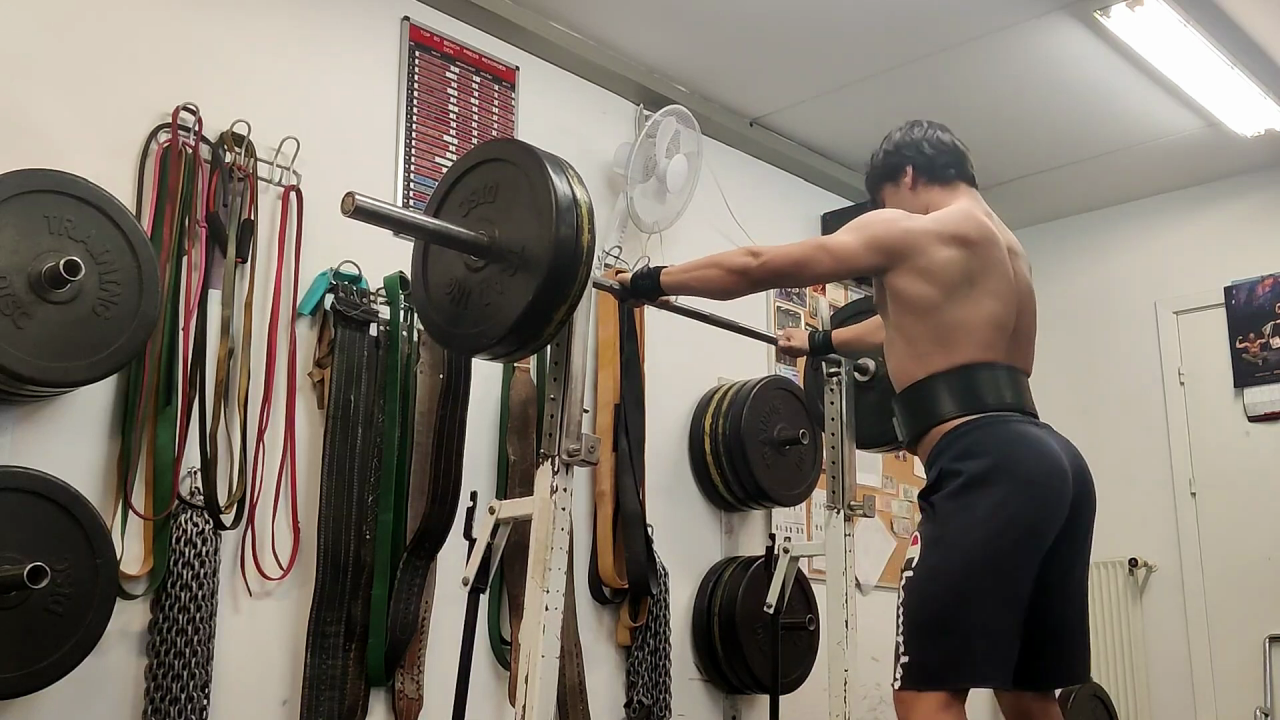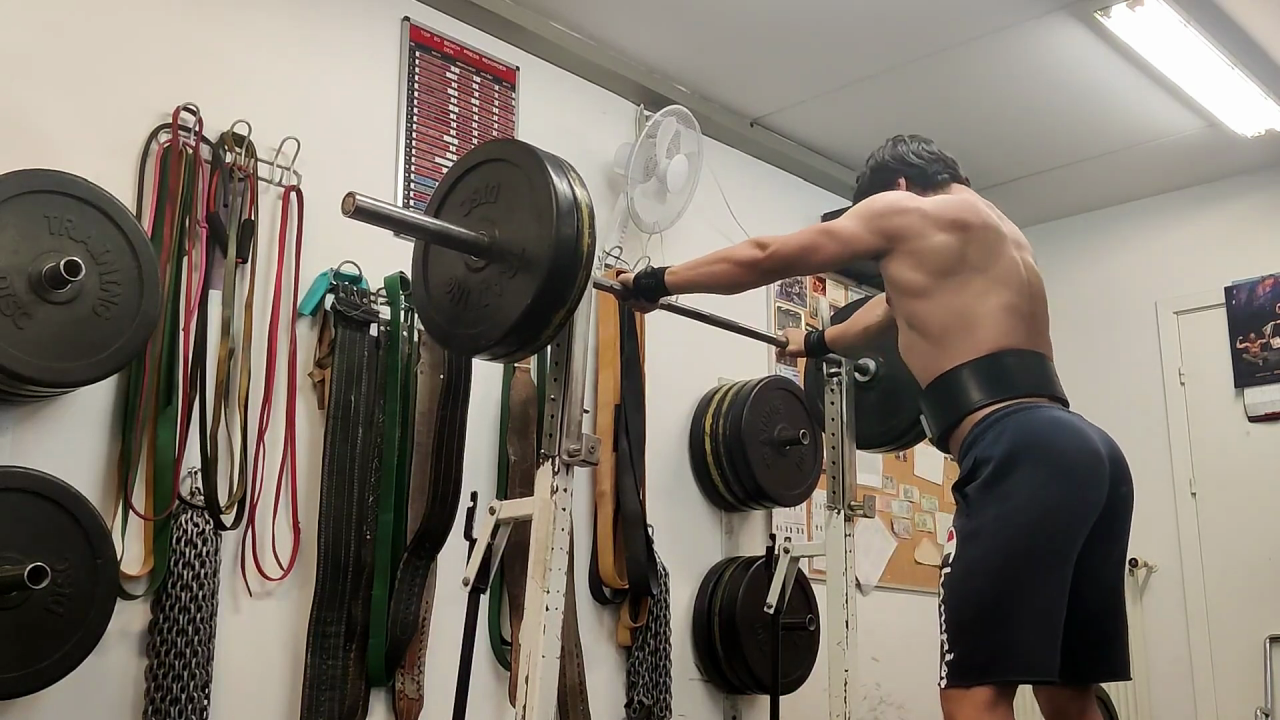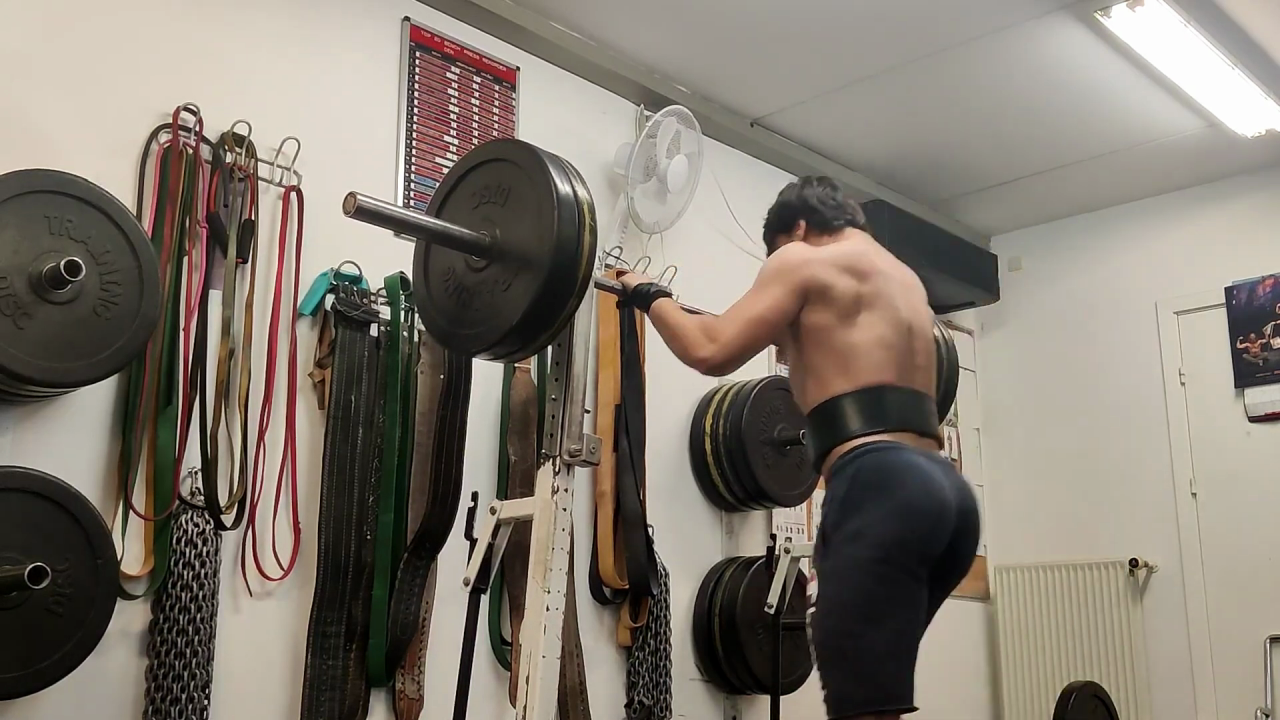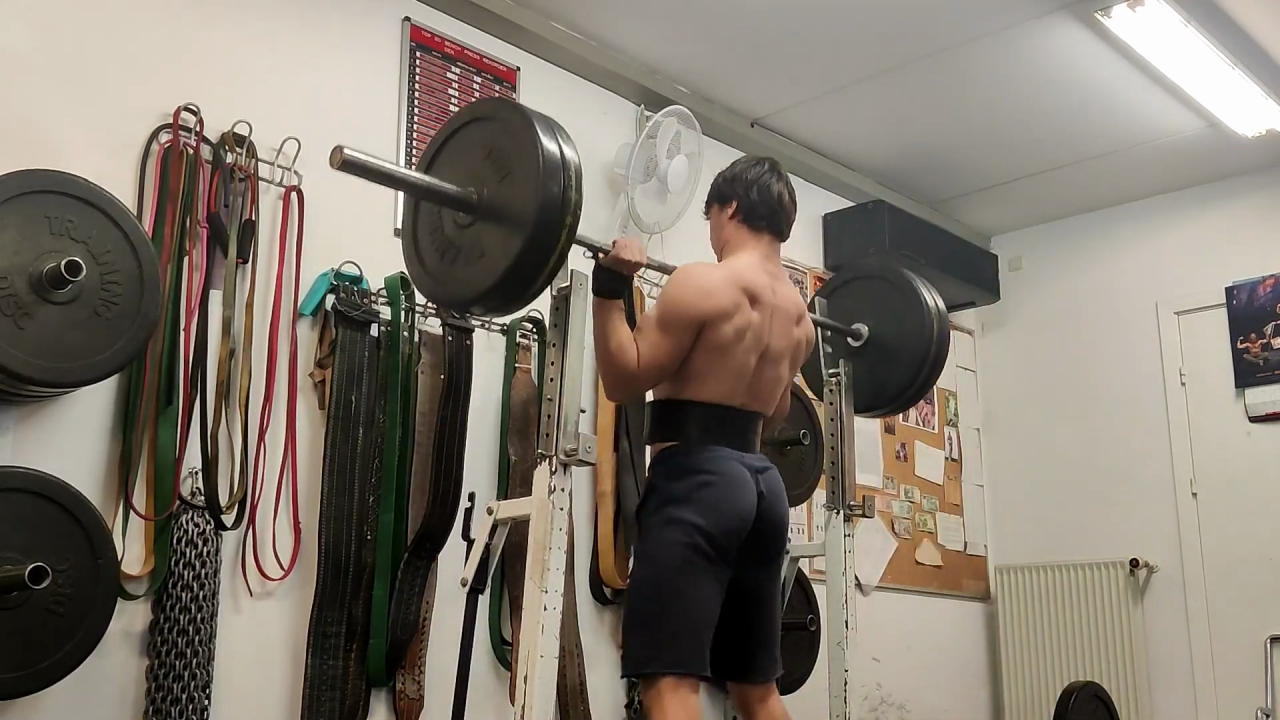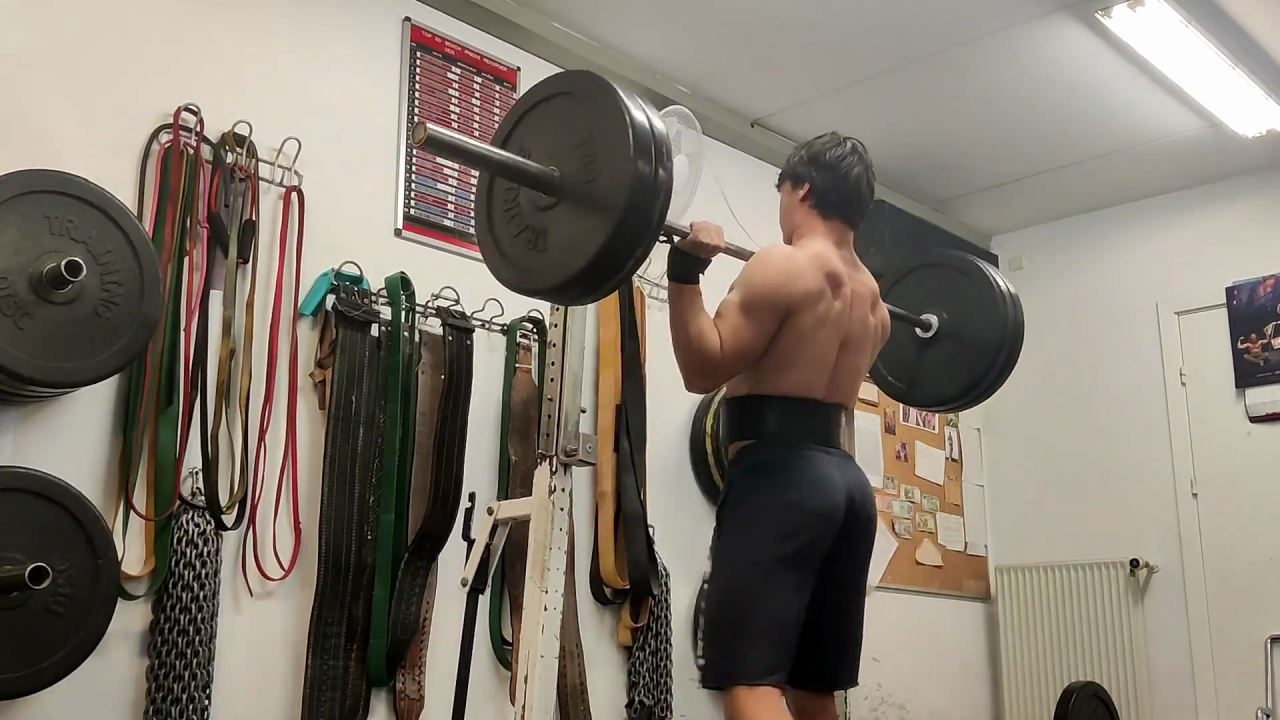
dt=1s
person 1, frame 1
left shoulder: (908, 232)
right shoulder: (1006, 249)
left elbow: (758, 266)
left wrist: (651, 281)
right wrist: (823, 342)
left hip: (988, 471)
right hip: (1052, 465)
person 1, frame 2
left shoulder: (906, 210)
right shoulder: (997, 233)
left elbow: (763, 258)
left wrist: (654, 282)
right wrist: (819, 341)
left hip: (1023, 457)
right hip: (1086, 454)
person 1, frame 3
left shoulder: (807, 259)
right shoulder: (905, 280)
left elbow: (712, 351)
left wrist: (649, 296)
left hip: (879, 490)
right hip: (944, 490)
person 1, frame 4
left shoulder: (702, 282)
right shoulder: (800, 311)
left elbow: (623, 379)
left wrist: (609, 288)
left hip: (696, 485)
right hip: (761, 487)
person 1, frame 5
left shoulder: (781, 266)
right shoulder: (873, 297)
left elbow: (703, 368)
left wrist: (686, 270)
left hip: (777, 481)
right hip: (843, 483)
